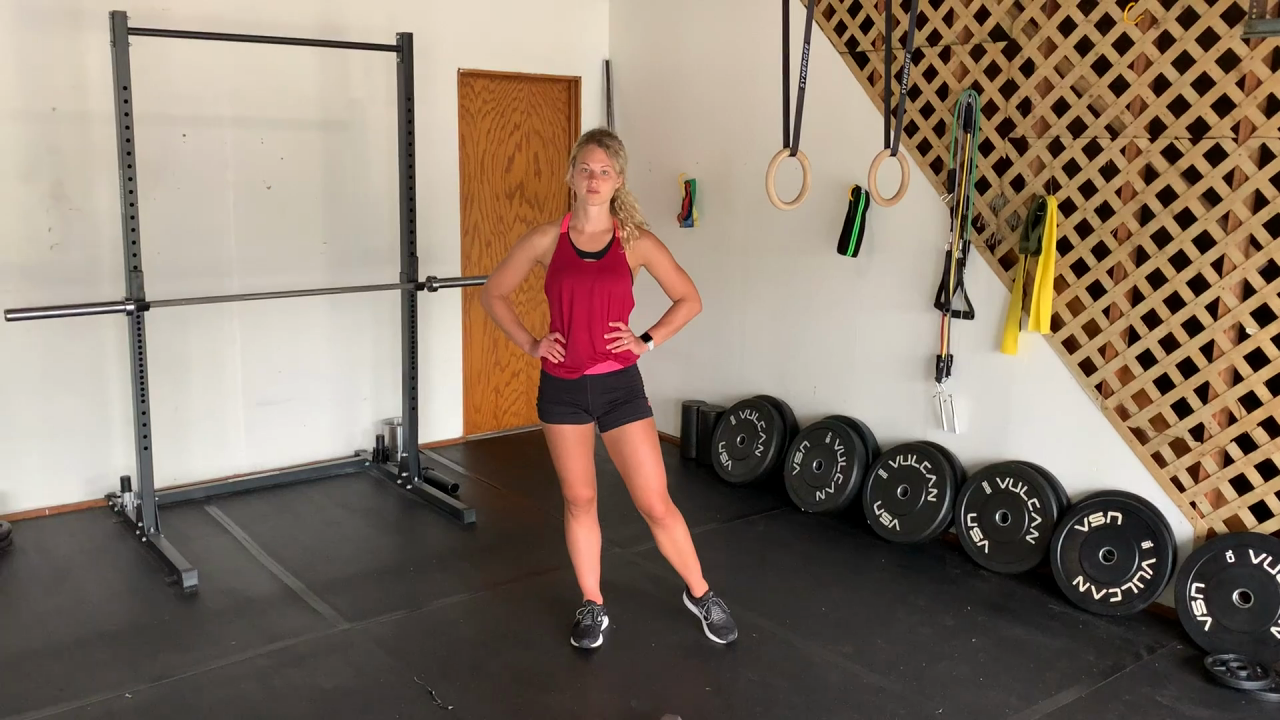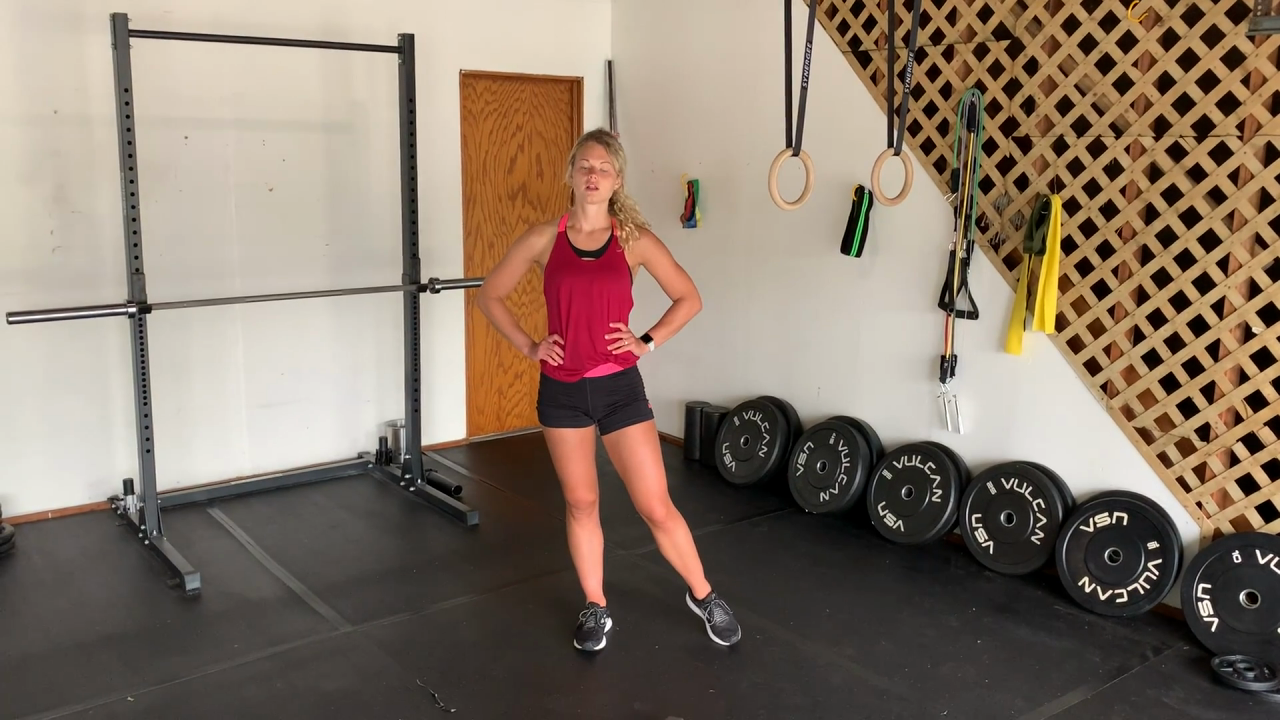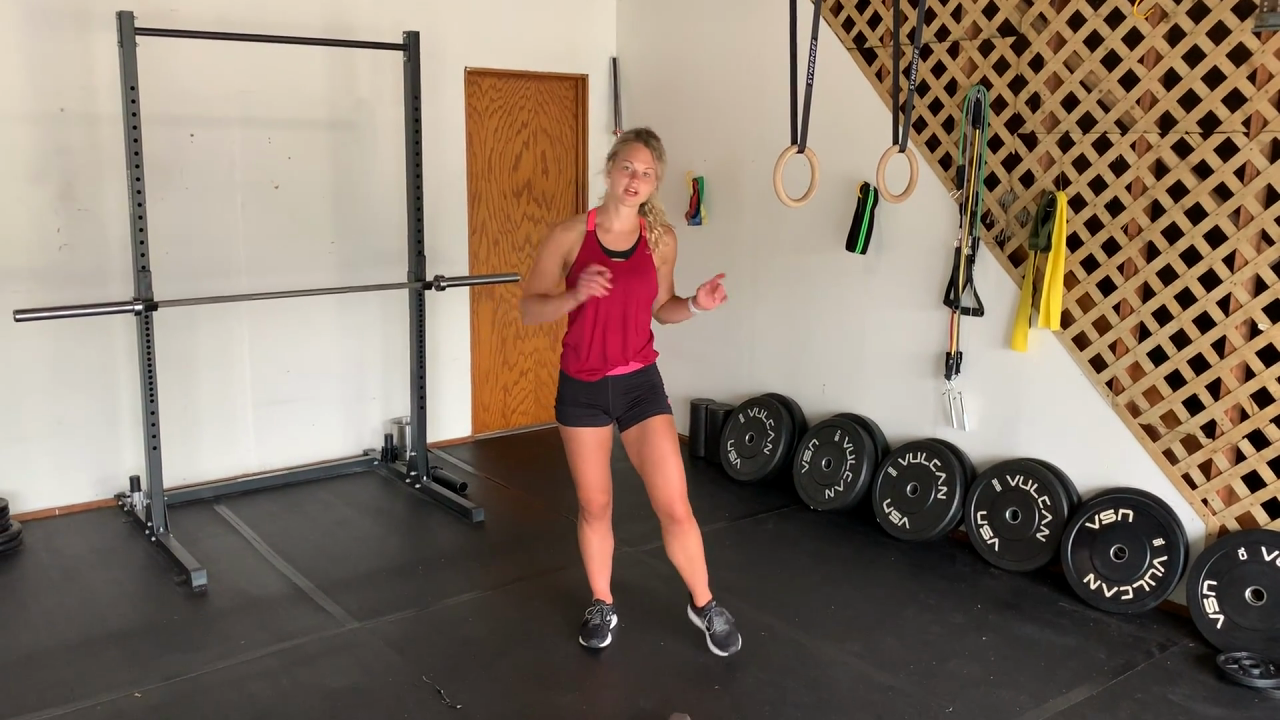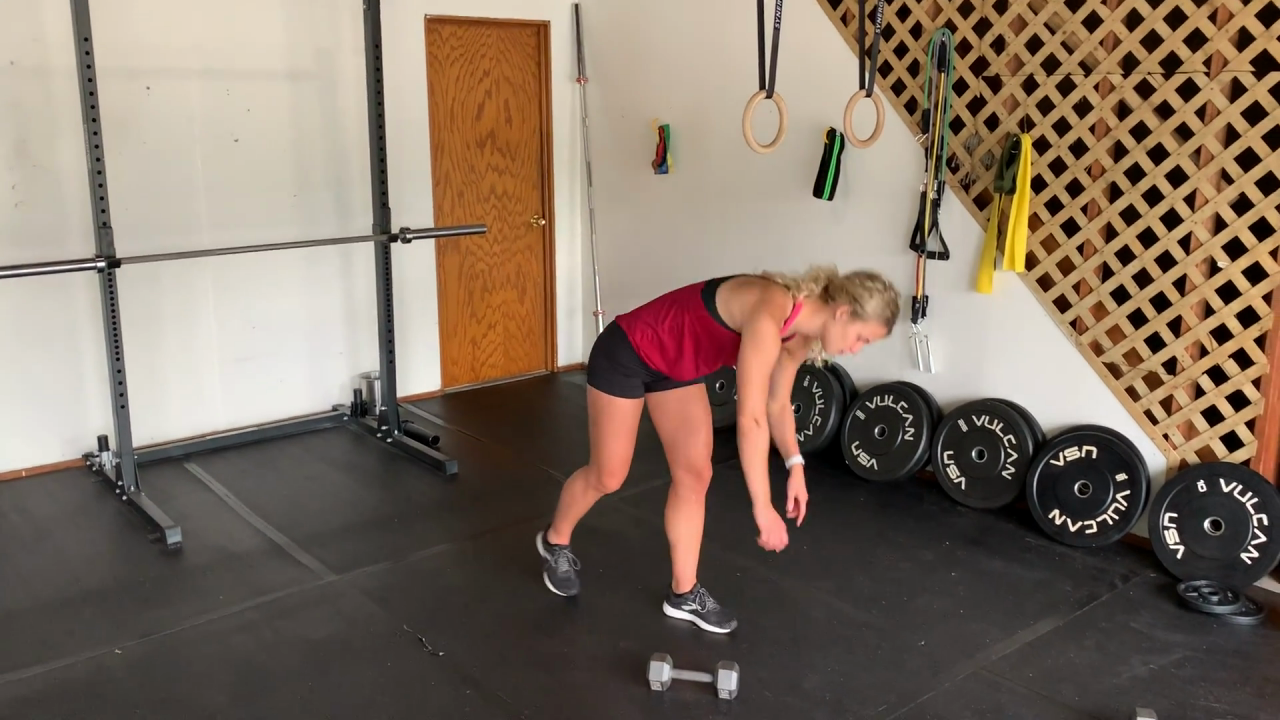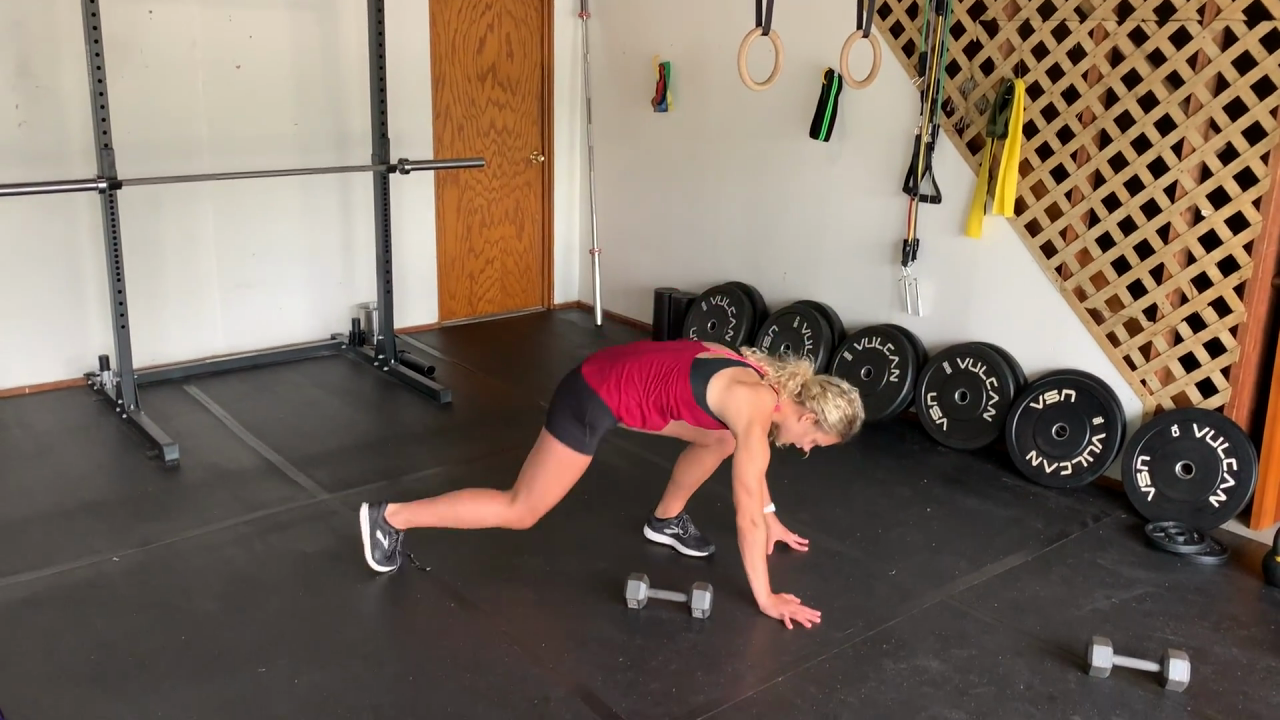
dt=1s
person 1, frame 1
left shoulder: (636, 241)
right shoulder: (546, 239)
left elbow: (689, 299)
right elbow: (493, 292)
left wrist: (647, 341)
right wrist: (529, 343)
left hip: (619, 385)
right hip: (562, 388)
left knee: (655, 503)
right knee: (579, 500)
left ankle: (700, 594)
right ankle: (592, 607)
person 1, frame 2
left shoulder: (634, 240)
right shoulder: (544, 238)
left elbow: (689, 298)
right elbow: (489, 295)
left wrist: (647, 341)
right wrist: (528, 345)
left hip: (619, 387)
right hip: (562, 389)
left knee: (656, 507)
right knee: (581, 504)
left ankle: (703, 596)
right ankle: (595, 608)
person 1, frame 3
left shoulder: (661, 239)
right shoulder: (569, 234)
right elbow: (529, 309)
left wrist: (695, 303)
right wrist: (575, 295)
left hip: (640, 384)
right hip: (582, 388)
left knee: (673, 505)
right knee: (594, 506)
left ankle: (705, 604)
right ankle: (601, 604)
person 1, frame 4
left shoulder: (802, 329)
right shoulder: (770, 313)
left elbow: (778, 404)
right elbow: (751, 421)
left wrist: (795, 466)
right wrist: (763, 508)
left hip: (676, 363)
right hip: (626, 352)
left knee: (695, 472)
right knee: (607, 475)
left ankle: (684, 593)
right ankle: (555, 541)
person 1, frame 5
left shoulder: (767, 380)
right shoulder: (757, 408)
left elbow: (749, 454)
right elbow: (747, 518)
left wrist: (772, 519)
right wrist: (765, 598)
left hip: (610, 377)
right hip: (592, 400)
left knee: (721, 440)
right knee: (522, 512)
left ankle: (665, 521)
right ankle: (390, 517)
